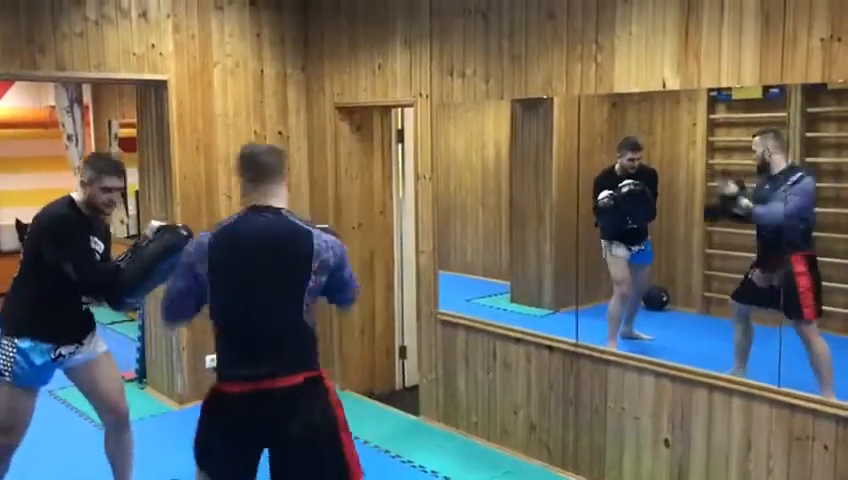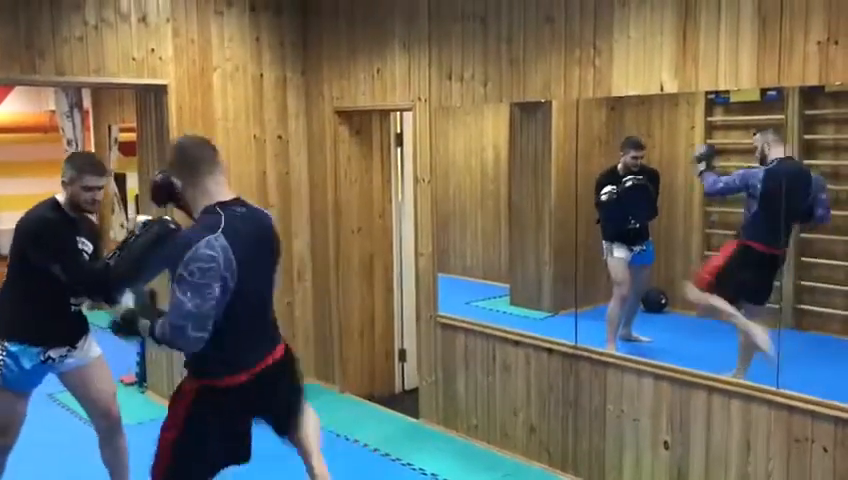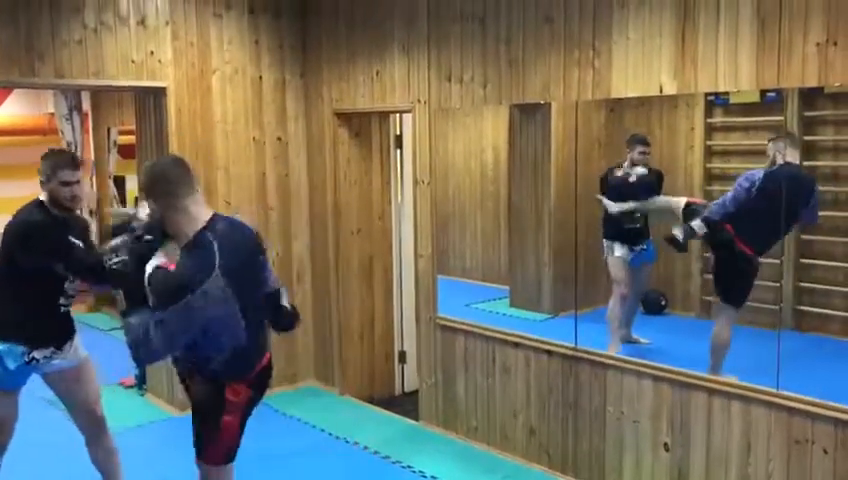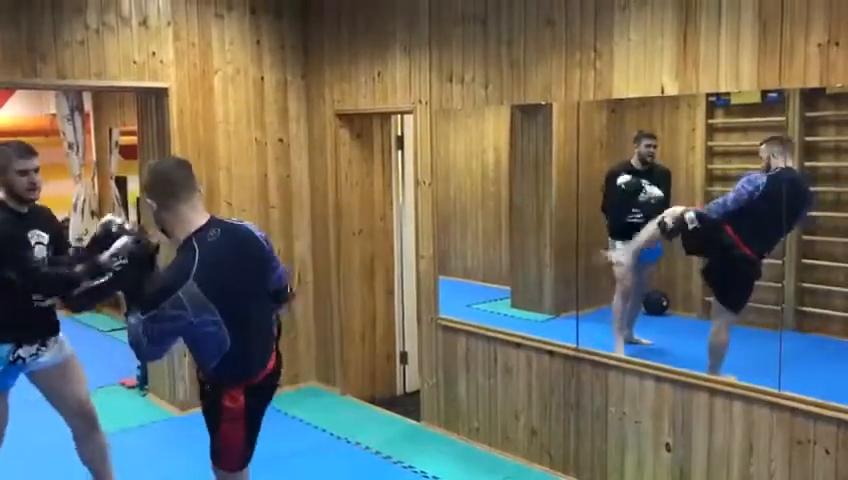
dt=0.2s
person 1, frame 1
left shoulder: (207, 245)
right shoulder: (321, 244)
left elbow: (173, 311)
right elbow: (346, 297)
left hip: (235, 391)
right hip: (300, 390)
person 1, frame 2
left shoulder: (203, 248)
right shoulder: (258, 219)
left elbow: (187, 334)
left wrist: (142, 323)
left hip: (221, 382)
right hip: (270, 360)
right knee: (297, 412)
person 1, frame 3
left shoulder: (191, 284)
right shoulder: (241, 230)
left elbow: (148, 349)
right elbow: (267, 286)
right wrist: (280, 309)
left hip: (229, 383)
right hip: (251, 353)
person 1, frame 4
left shoulder: (173, 288)
right shoulder: (249, 235)
left elbow: (146, 348)
left wrist: (136, 299)
left hip: (238, 383)
right hip: (266, 348)
person 2, frame 1
left shoulder: (98, 226)
right shoulder: (56, 220)
left elbow: (105, 284)
right elbow: (93, 282)
left hip: (79, 332)
right hip: (31, 336)
left knee: (118, 413)
person 2, frame 2
left shoulder: (87, 227)
right shoulder: (41, 223)
left elbow: (97, 283)
right elbow: (85, 282)
left hip: (72, 336)
left knee: (110, 419)
person 2, frame 3
left shoulder: (74, 224)
right shoulder: (30, 226)
left elbow: (95, 270)
right elbow: (90, 270)
left hip: (58, 337)
left knee: (94, 421)
person 2, frame 4
left shoulder: (44, 217)
left elbow: (67, 267)
right elbow: (40, 279)
right wrist: (101, 264)
left hip: (43, 335)
left knee: (85, 417)
person 3, frame 1
left shoulder: (800, 182)
right shoulder: (767, 181)
left elbow: (774, 217)
right elbow: (757, 215)
left wrist: (740, 199)
left hip: (793, 263)
right hip: (767, 260)
left knee: (807, 330)
right knee: (740, 310)
left ankle: (828, 395)
right ankle: (739, 370)
person 3, frame 2
left shoulder: (760, 175)
right shoulder: (810, 177)
left elbow: (714, 187)
right elbow: (821, 216)
left wrist: (703, 166)
left hip: (748, 250)
right hip: (772, 254)
left knee: (699, 294)
right knee: (749, 311)
left ankle: (752, 331)
right ankle: (740, 373)
person 3, frame 3
left shoulder: (760, 176)
right shoulder: (810, 188)
left elbow: (723, 207)
right elbow: (808, 219)
left wrist: (689, 229)
left hip: (725, 233)
right hip: (746, 256)
left knee: (678, 203)
right knee: (725, 317)
left ankle: (620, 206)
right ankle: (715, 374)
person 3, frame 4
left shoulder: (760, 180)
right shoulder: (804, 194)
left elbow: (722, 207)
right elbow: (787, 222)
left wrist: (689, 217)
left hip: (722, 241)
right hip: (747, 262)
left knee: (670, 217)
right knee: (723, 320)
left ankle: (627, 254)
right ankle: (714, 374)
person 4, frame 1
left shoulder: (648, 175)
right shoulder: (604, 180)
left elbow: (650, 211)
right elbow: (603, 217)
left wrist: (636, 199)
left hip: (640, 239)
right hip: (615, 241)
left knee: (639, 289)
right knee: (622, 289)
left ankle: (627, 328)
right ankle: (611, 342)
person 4, frame 2
left shoulder: (650, 176)
right shoulder: (606, 179)
left elbow: (652, 210)
right elbow: (606, 216)
left wrist: (640, 195)
right wrist: (608, 202)
left hip: (642, 240)
right hip: (616, 242)
left knee: (639, 290)
right knee: (622, 291)
left ankle: (626, 331)
right ankle: (610, 345)
person 4, frame 3
left shoulder: (654, 176)
right shoulder: (611, 176)
left wrist: (643, 183)
right wrist: (624, 185)
left hip: (642, 240)
right hip: (617, 241)
left knee: (638, 290)
right knee: (621, 290)
left ankle: (625, 332)
right ankle: (613, 346)
person 4, frame 4
left shoulder: (662, 174)
right shoulder: (617, 172)
left elbow: (664, 204)
right elbow: (608, 208)
left wrist: (656, 199)
right wrist: (621, 189)
right hip: (622, 238)
left knee: (640, 289)
right knee: (624, 287)
left ankle: (628, 333)
right ankle: (619, 343)
